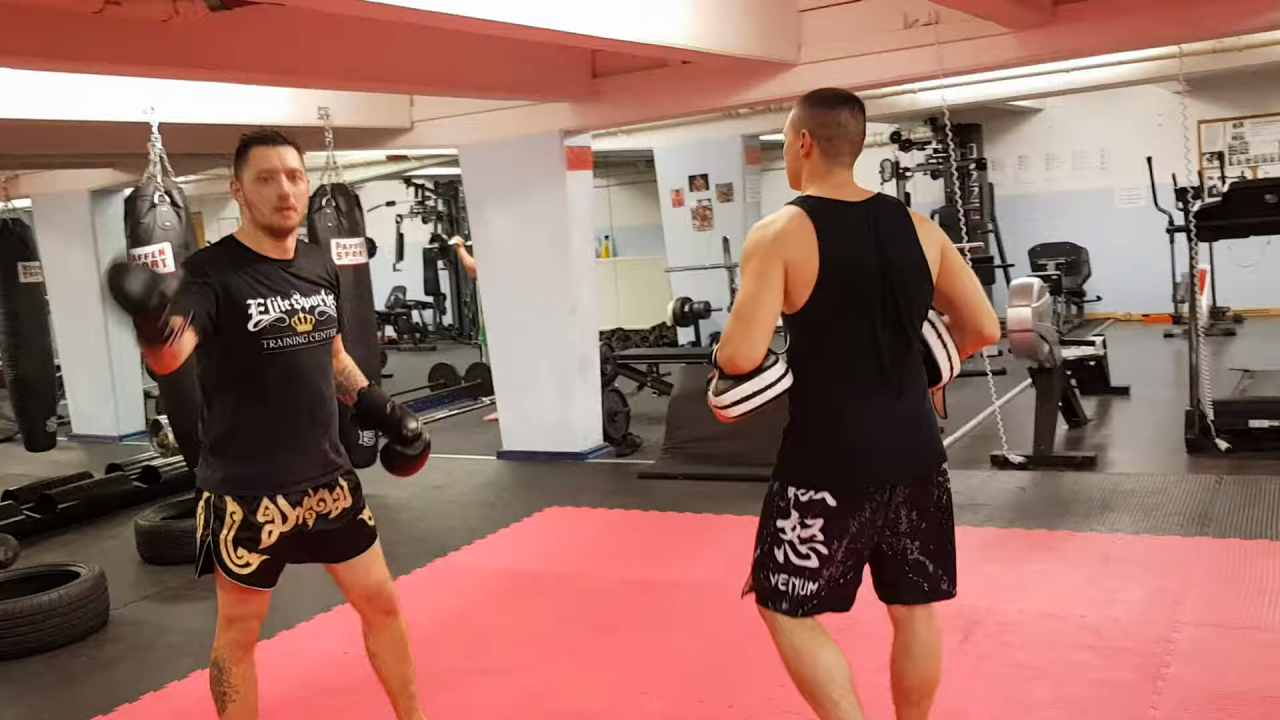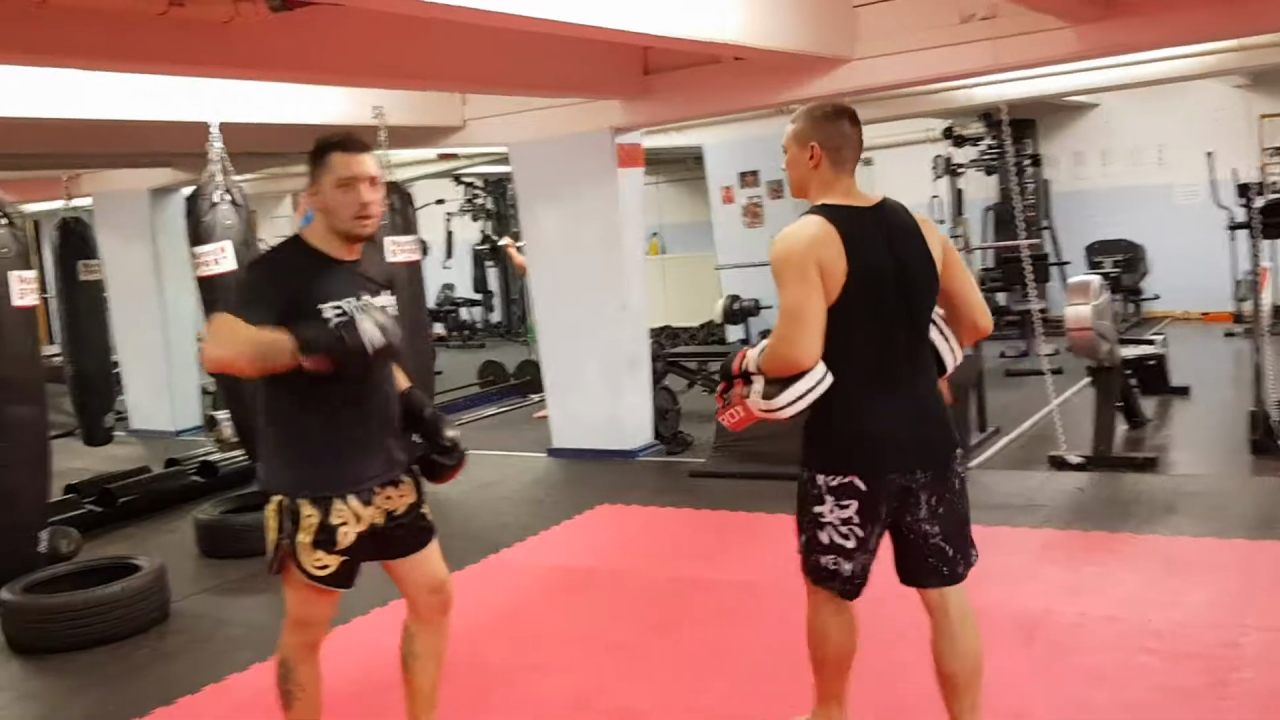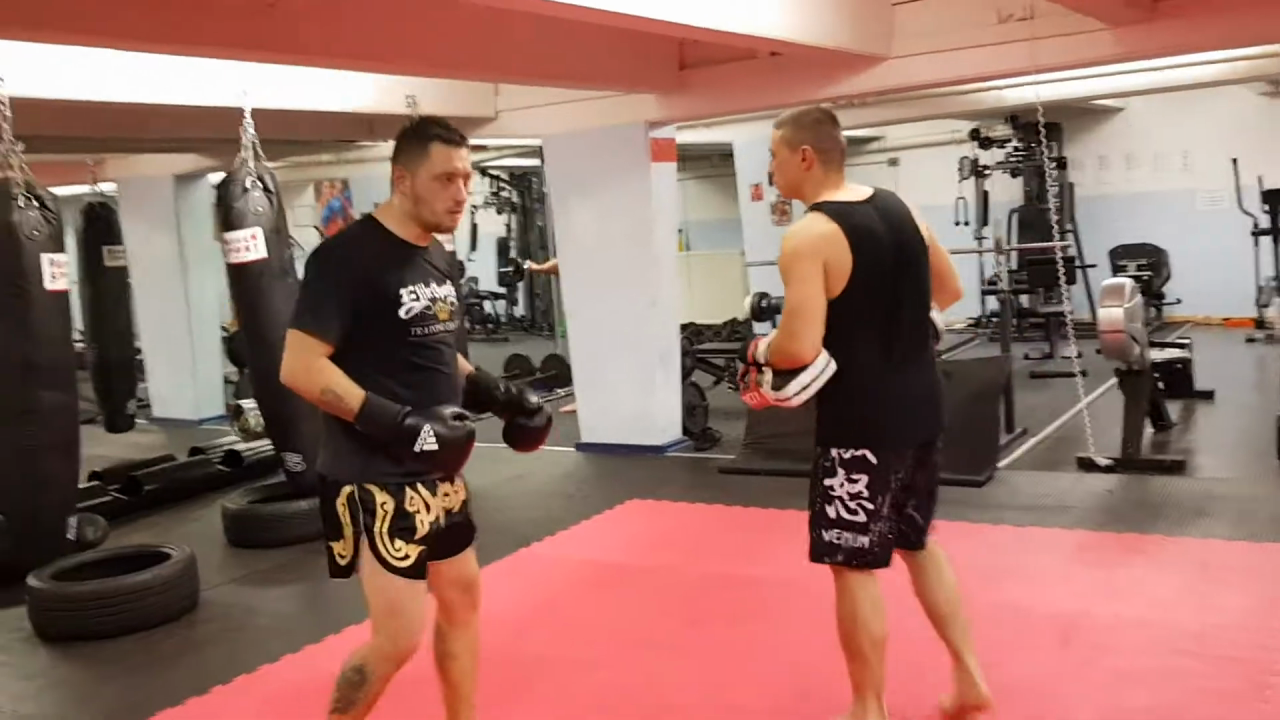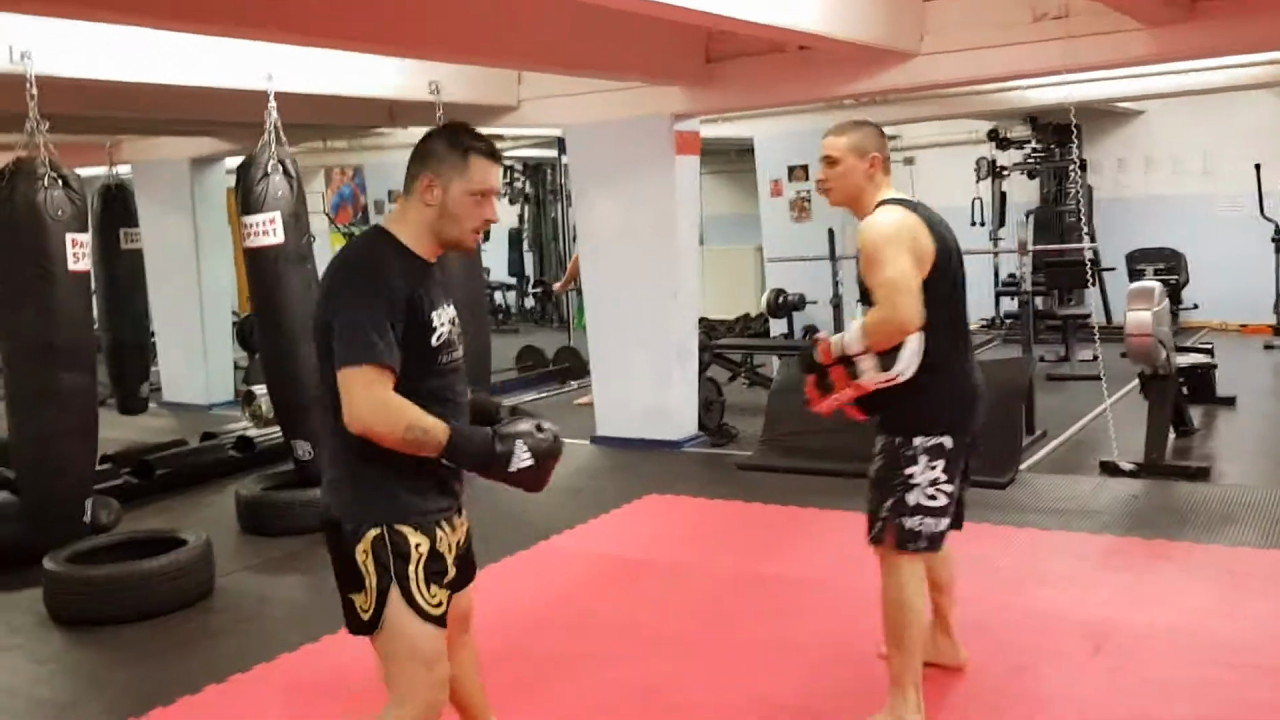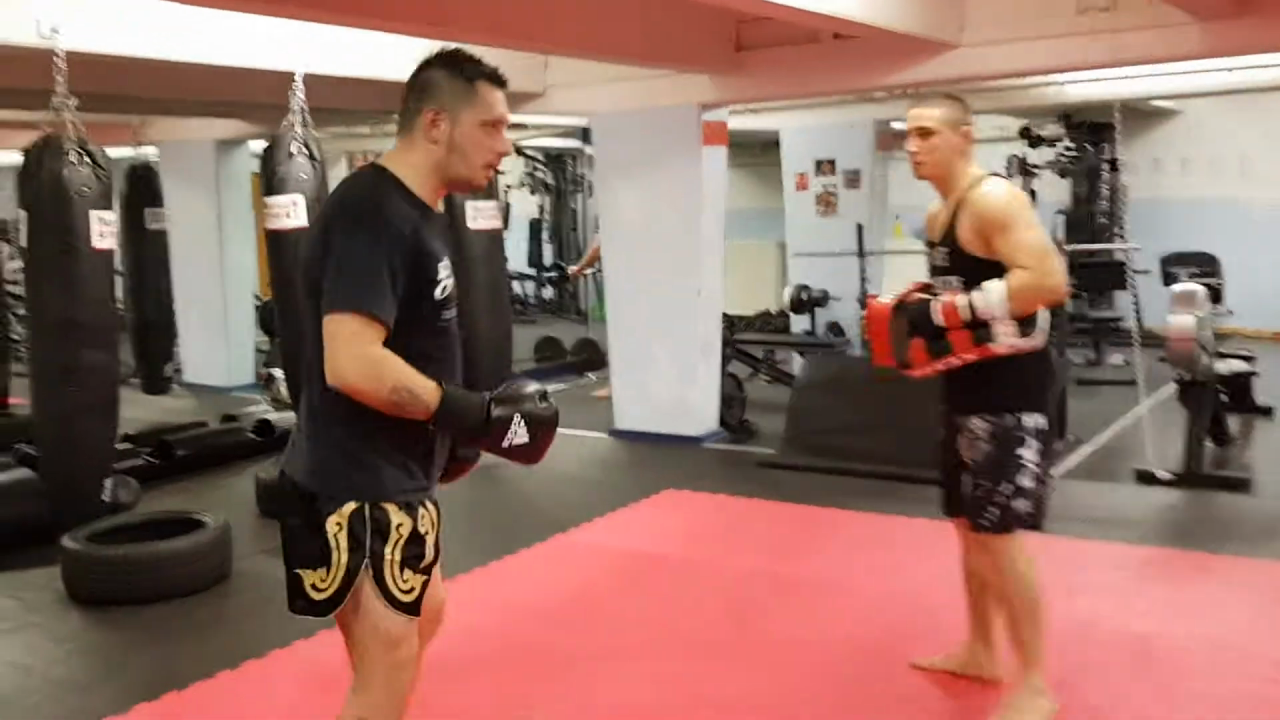
dt=0.3s
person 1, frame 1
left shoulder: (777, 235)
right shoulder: (919, 229)
left elbow: (741, 356)
right elbow: (984, 330)
left wrist: (725, 355)
left hip: (827, 454)
right hip: (913, 443)
left knee: (787, 611)
right knee: (915, 605)
person 1, frame 2
left shoulder: (801, 241)
right shoulder: (917, 228)
left elbow: (798, 355)
right elbow: (977, 322)
left wrist: (748, 364)
left hip: (847, 443)
right hip: (925, 432)
left knee: (828, 591)
right knee: (945, 592)
person 1, frame 3
left shoulder: (808, 237)
right shoulder: (900, 212)
left elbow: (798, 347)
right elbow: (949, 291)
left wrist: (761, 351)
left hip: (859, 419)
right hip: (921, 403)
left knee: (854, 567)
right knee: (917, 542)
person 1, frame 4
left shoulder: (883, 226)
right shoulder: (920, 217)
left elbow: (900, 319)
left wrist: (831, 349)
right wrist: (866, 363)
left hip: (924, 406)
right hip: (949, 395)
left knee: (901, 548)
right knee: (927, 532)
right ankle: (940, 640)
person 1, frame 5
left shoulder: (995, 200)
right shoulder: (941, 212)
left elbow: (1047, 282)
left wrist: (952, 311)
right wrist: (916, 316)
left hip: (1008, 393)
right hip: (968, 388)
left knee: (999, 535)
right knee: (972, 526)
right ankle: (980, 650)
person 2, frame 1
left shoulder: (319, 266)
right shoulder: (213, 273)
right elbow: (169, 355)
left wrist: (385, 411)
right wrist: (154, 322)
left hip: (325, 473)
right hip: (245, 489)
left knee: (381, 602)
right knee: (236, 631)
person 2, frame 2
left shoulder: (374, 268)
right shoulder: (279, 277)
right elbow: (219, 351)
left wrist: (425, 415)
right wrist: (320, 343)
left hip: (388, 473)
right hip: (313, 489)
left knee: (434, 598)
right knee: (305, 631)
person 2, frame 3
left shoulder: (437, 256)
right shoulder: (348, 257)
right elbow: (300, 368)
left wrist: (498, 395)
right wrist: (396, 427)
left hip: (429, 472)
right hip: (372, 478)
left knee: (460, 599)
right knee: (396, 638)
person 2, frame 4
left shoulder: (425, 268)
right shoulder: (369, 273)
right elbow: (368, 409)
left wrist: (493, 423)
right wrist: (483, 447)
left hip: (427, 501)
right hip: (385, 514)
left knee: (455, 624)
person 2, frame 5
left shoulder: (409, 212)
right shoulder: (372, 215)
right elbow: (355, 366)
left wrist: (454, 414)
right wrist: (479, 416)
left hip: (386, 479)
right hip: (358, 488)
left knee: (422, 620)
